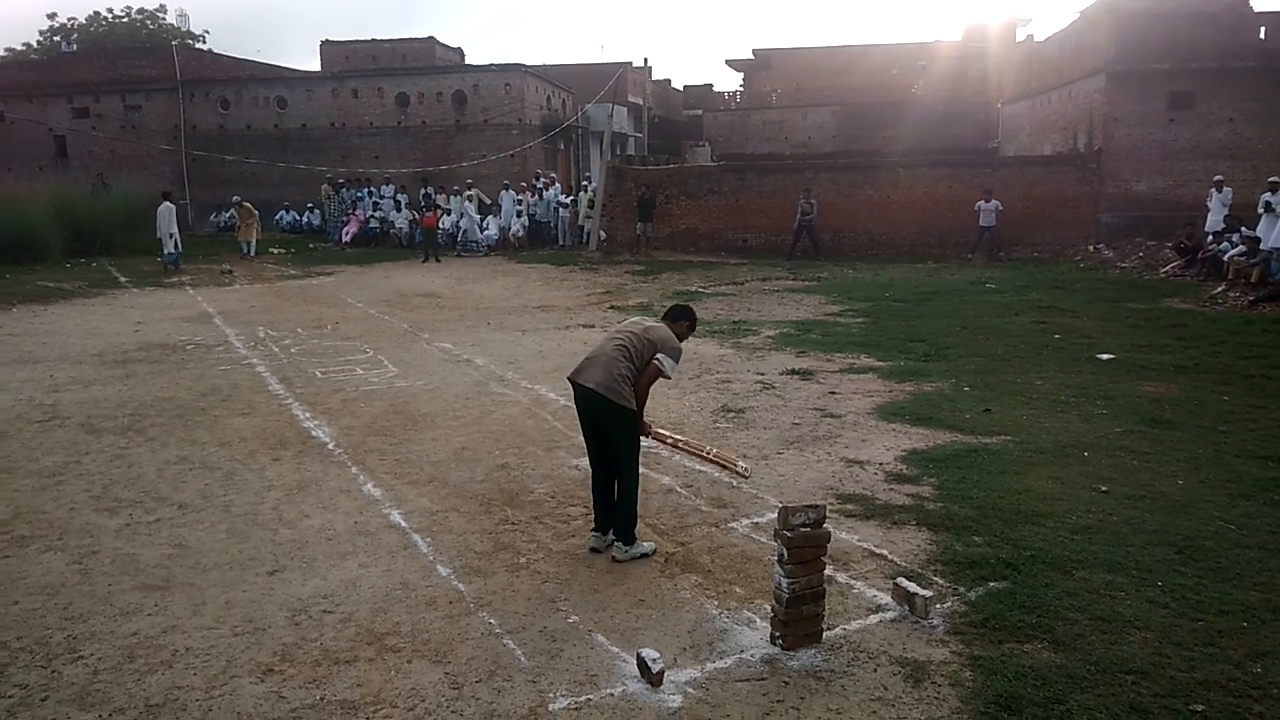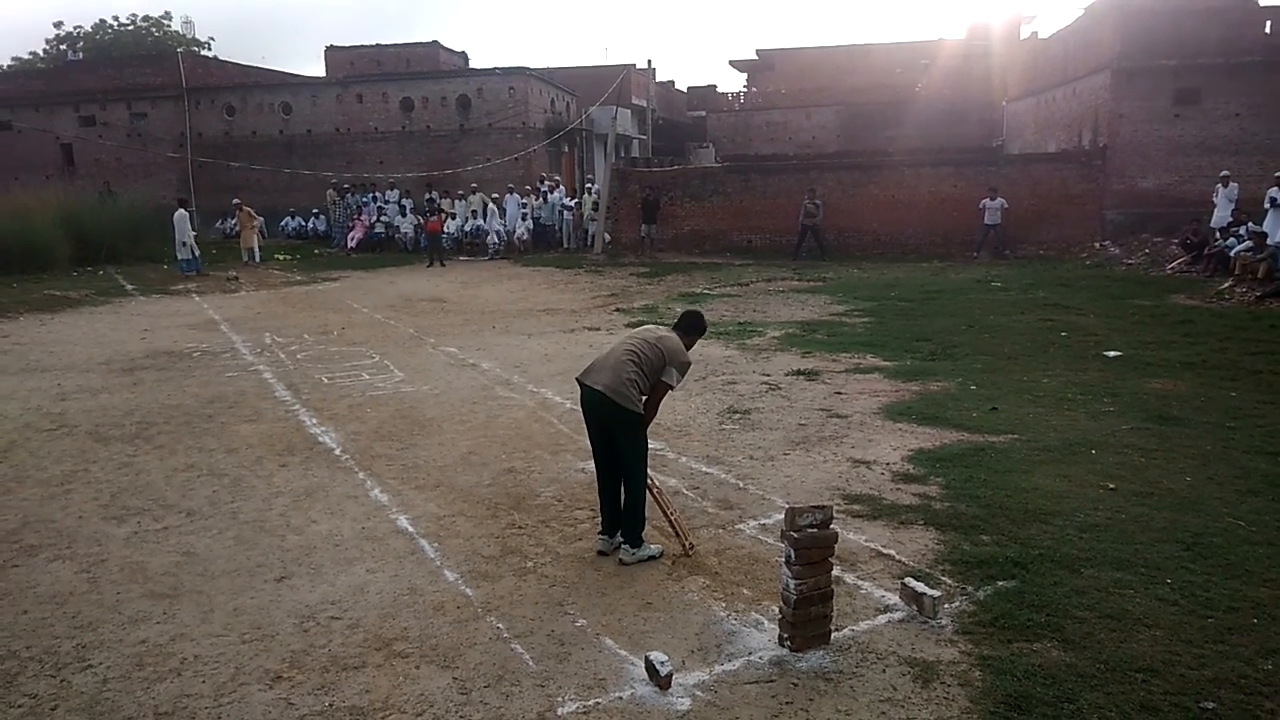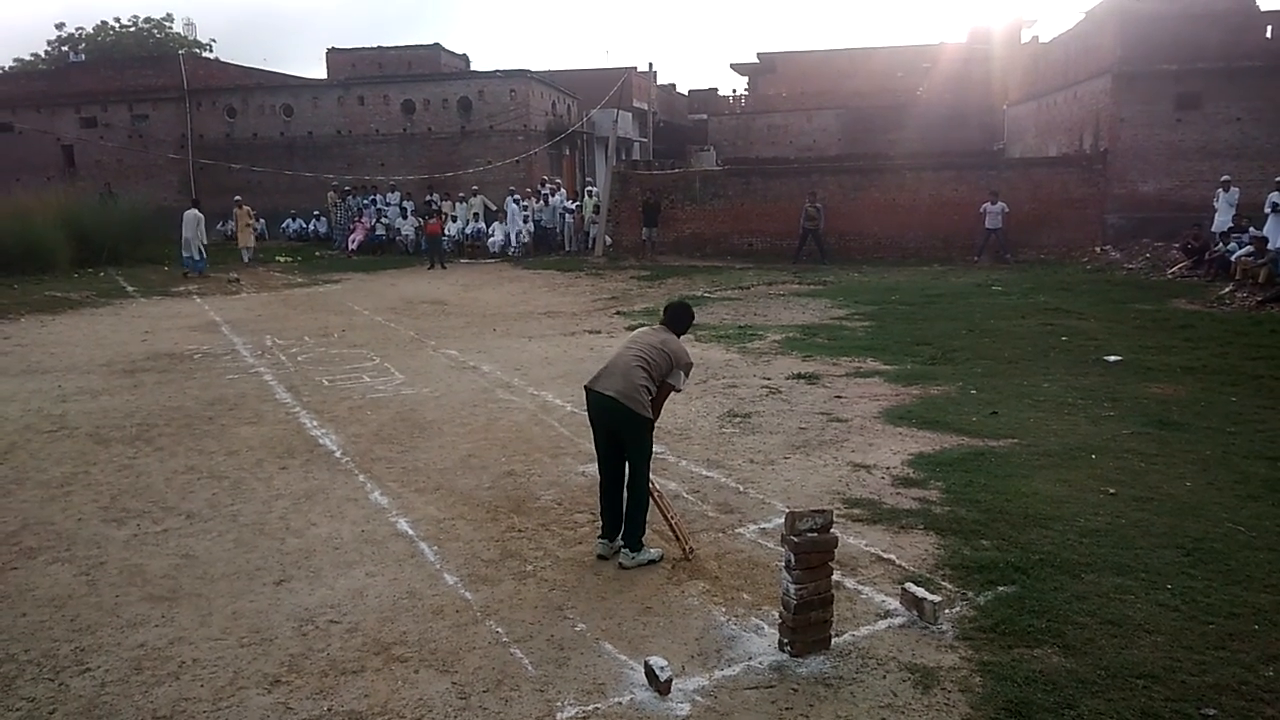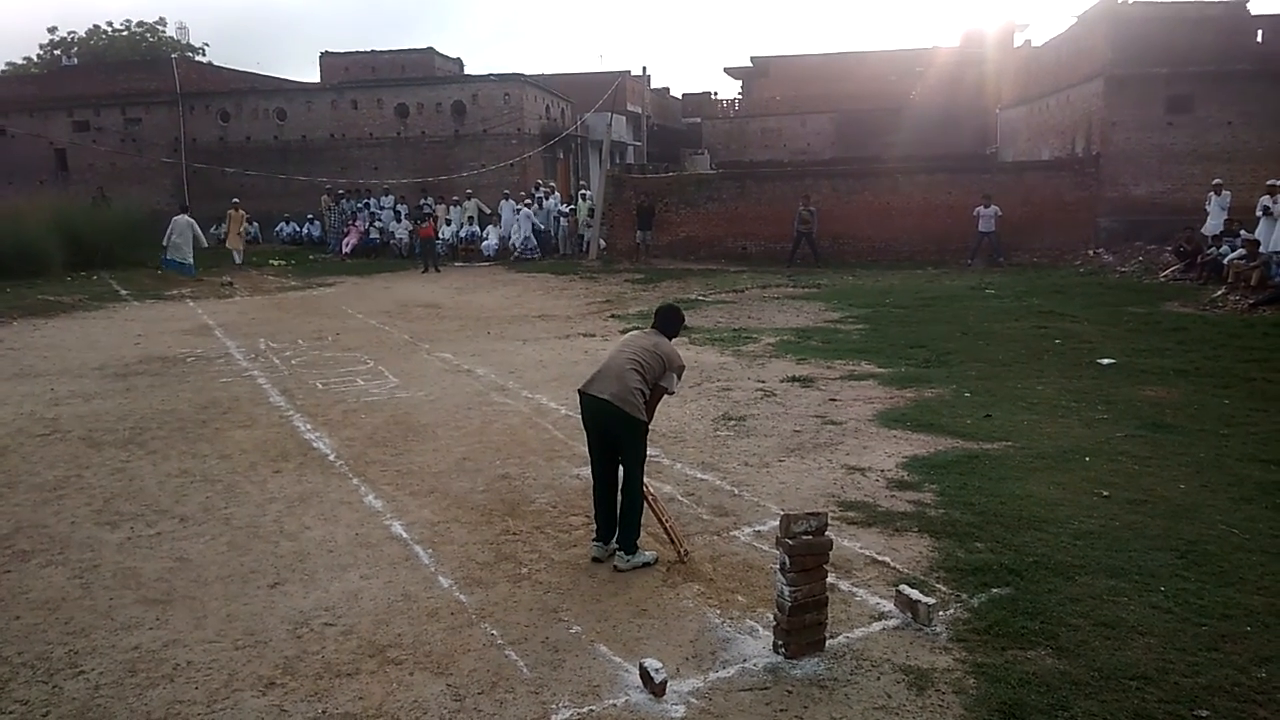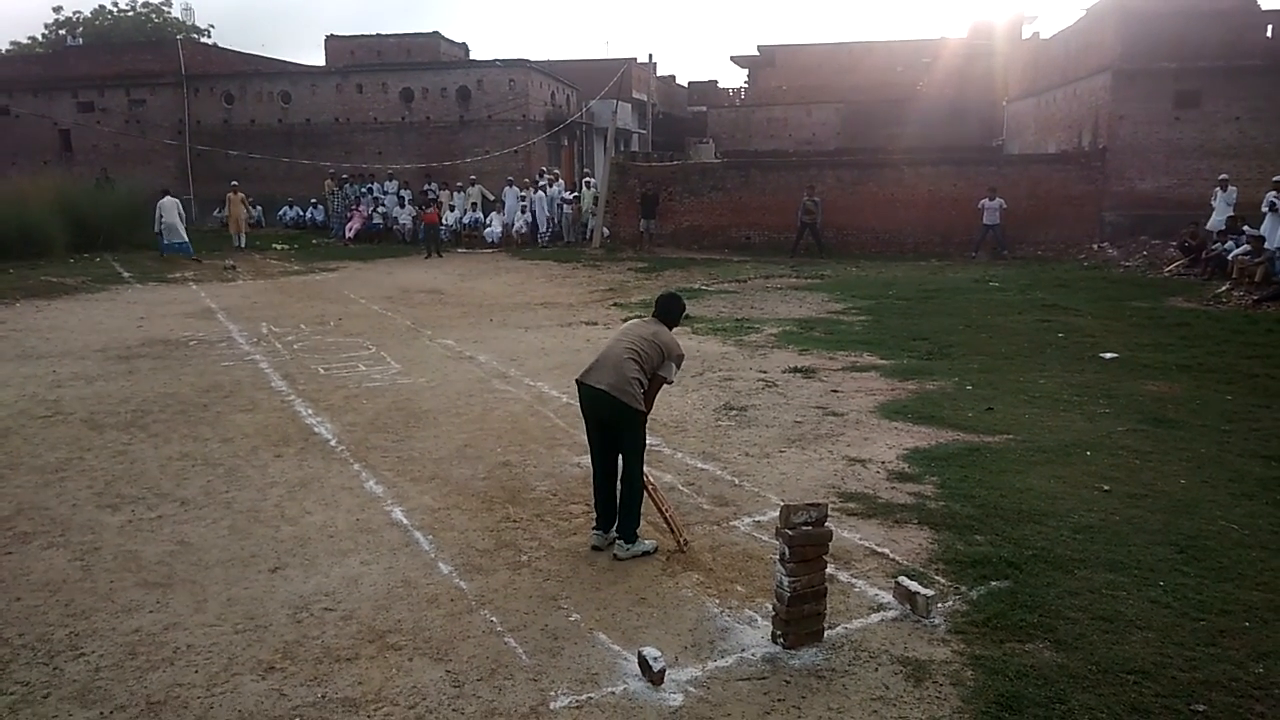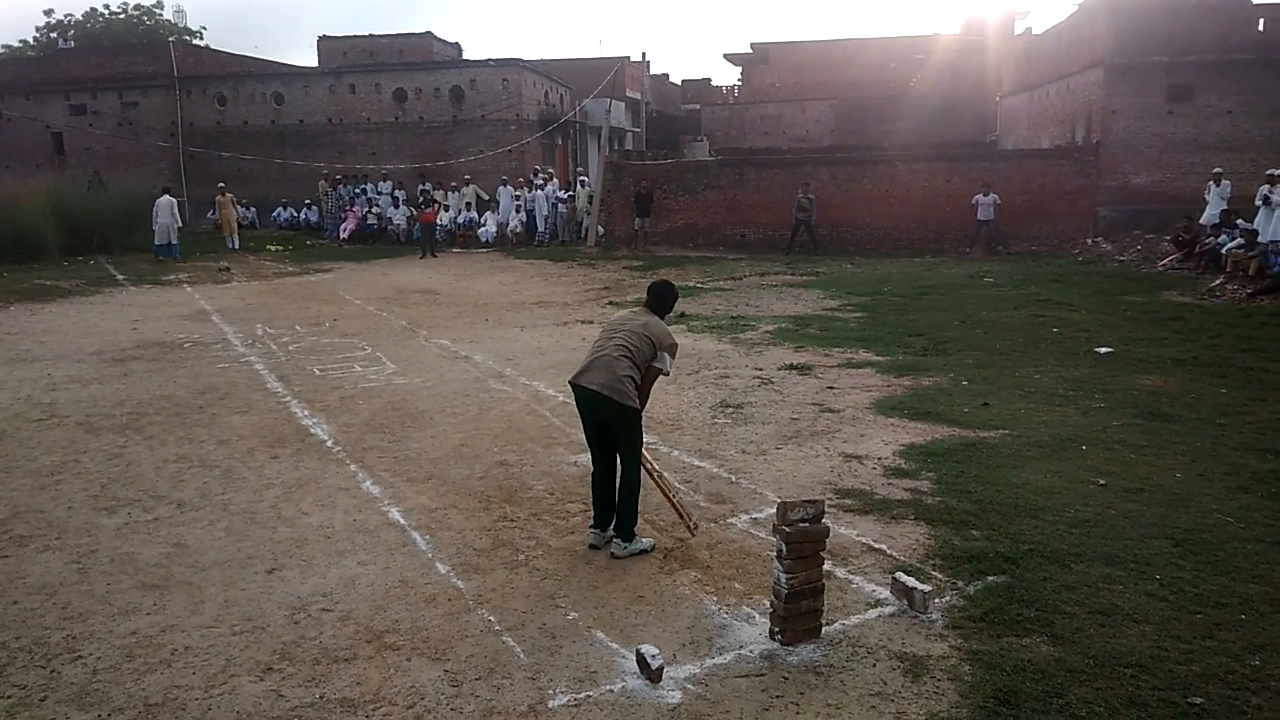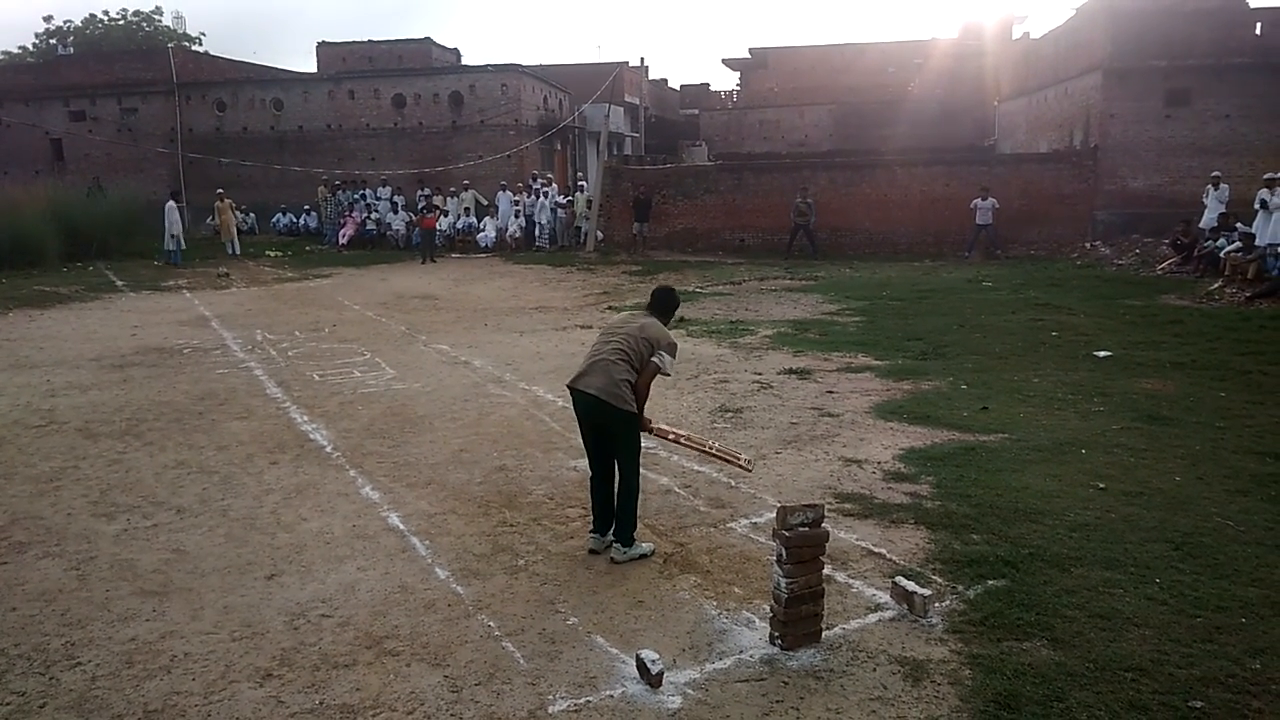
dt=0.4s
person 1, frame 1
left shoulder: (637, 322)
right shoulder: (671, 345)
right elbow: (641, 385)
left wrist: (632, 417)
right wrist: (639, 421)
left hip: (582, 385)
right hip: (611, 395)
left knee: (601, 467)
right knee: (626, 473)
left ankle: (600, 532)
right ankle: (625, 543)
person 1, frame 2
left shoulder: (647, 330)
right shoulder: (681, 357)
right elbow: (653, 401)
left wrist: (634, 430)
right wrist: (638, 431)
left hip: (589, 387)
right hip: (620, 399)
left knee: (606, 470)
right knee: (634, 474)
left ankle: (607, 536)
right ankle: (632, 545)
person 1, frame 3
left shoulder: (640, 333)
right shoulder: (682, 357)
right elbow: (657, 402)
left wrist: (641, 428)
right wrist: (645, 428)
left hip: (596, 394)
right hip: (630, 405)
left knee: (609, 473)
right knee: (638, 479)
left ankle: (607, 539)
right ankle: (632, 549)
person 1, frame 4
left shoulder: (631, 336)
right shoulder: (674, 359)
right elbow: (651, 404)
right wrist: (639, 432)
left hip: (590, 397)
right hip: (624, 407)
left knee: (602, 476)
right knee: (632, 482)
left ankle: (602, 543)
right ankle: (627, 553)
person 1, frame 5
left shoulder: (631, 325)
right shoulder: (673, 348)
right elbow: (649, 394)
right wrist: (638, 421)
left hip: (588, 386)
right hip: (622, 396)
left knee: (602, 465)
right knee: (632, 471)
left ankle: (602, 531)
right ankle: (627, 541)
person 1, frame 6
left shoulder: (619, 317)
right shoulder: (666, 338)
right elbow: (645, 387)
right wrist: (633, 416)
left hip: (583, 386)
right hip: (617, 395)
left knee: (602, 464)
right knee: (630, 469)
left ankle: (599, 530)
right ankle: (624, 539)
person 1, frame 7
left shoulder: (620, 319)
right shoulder: (665, 340)
right elbow: (641, 385)
right wrist: (639, 417)
left hip: (580, 390)
right hip: (613, 399)
left knee: (600, 470)
right knee: (628, 475)
left ankle: (599, 534)
right ankle: (623, 544)
